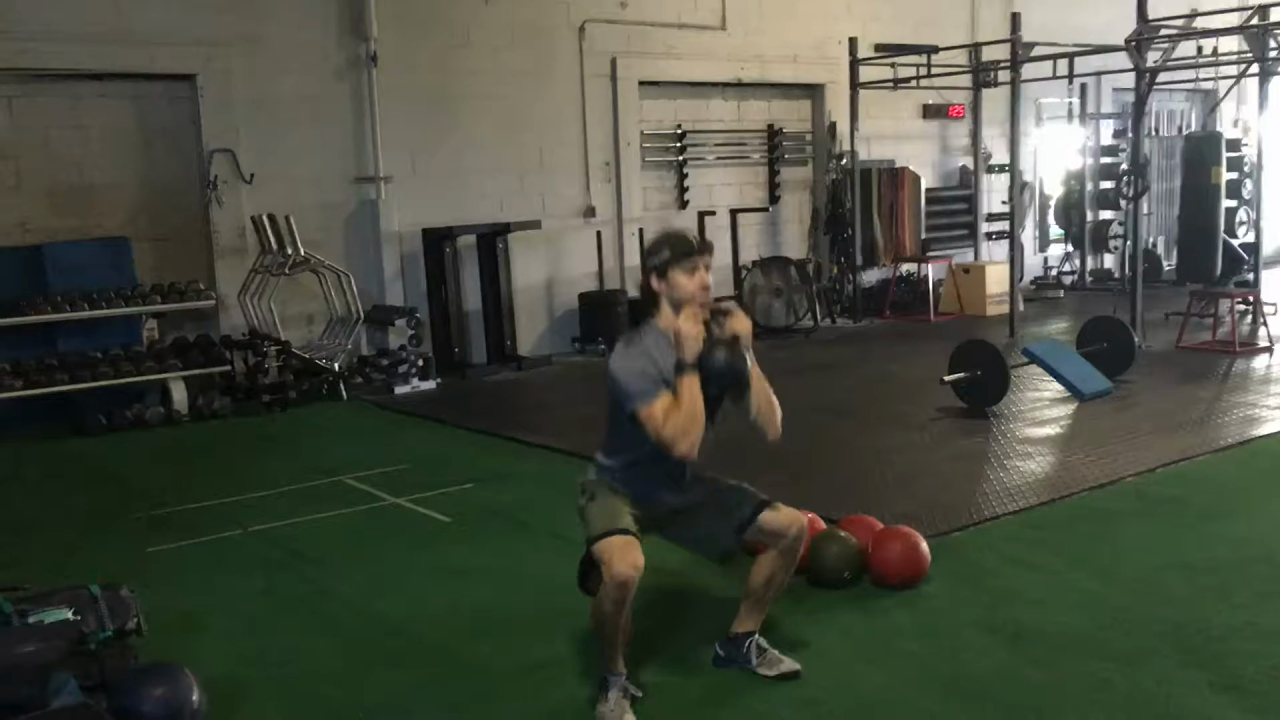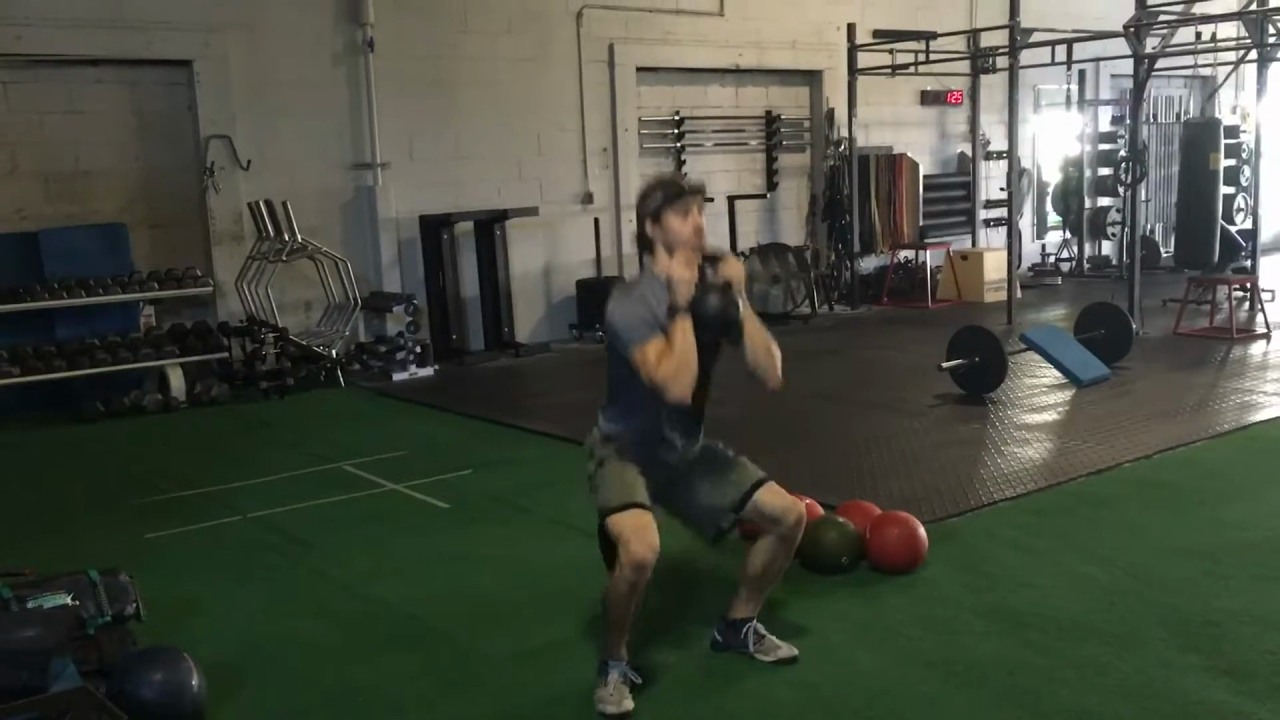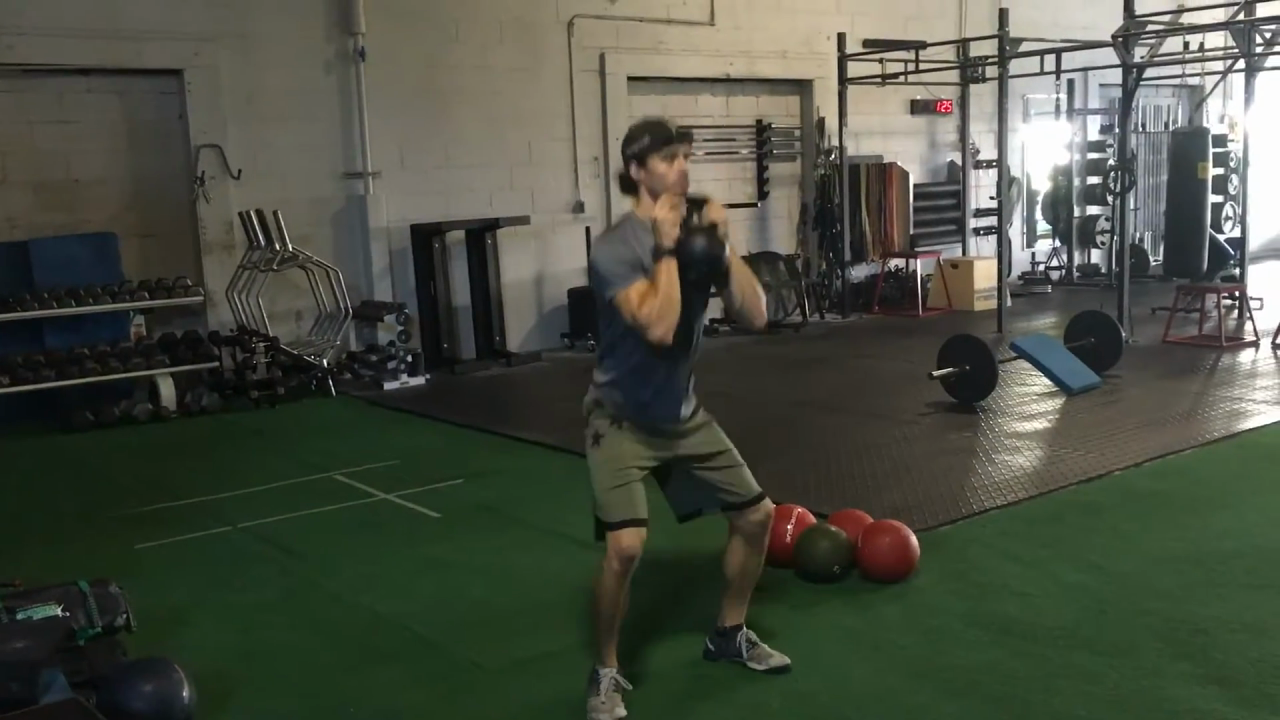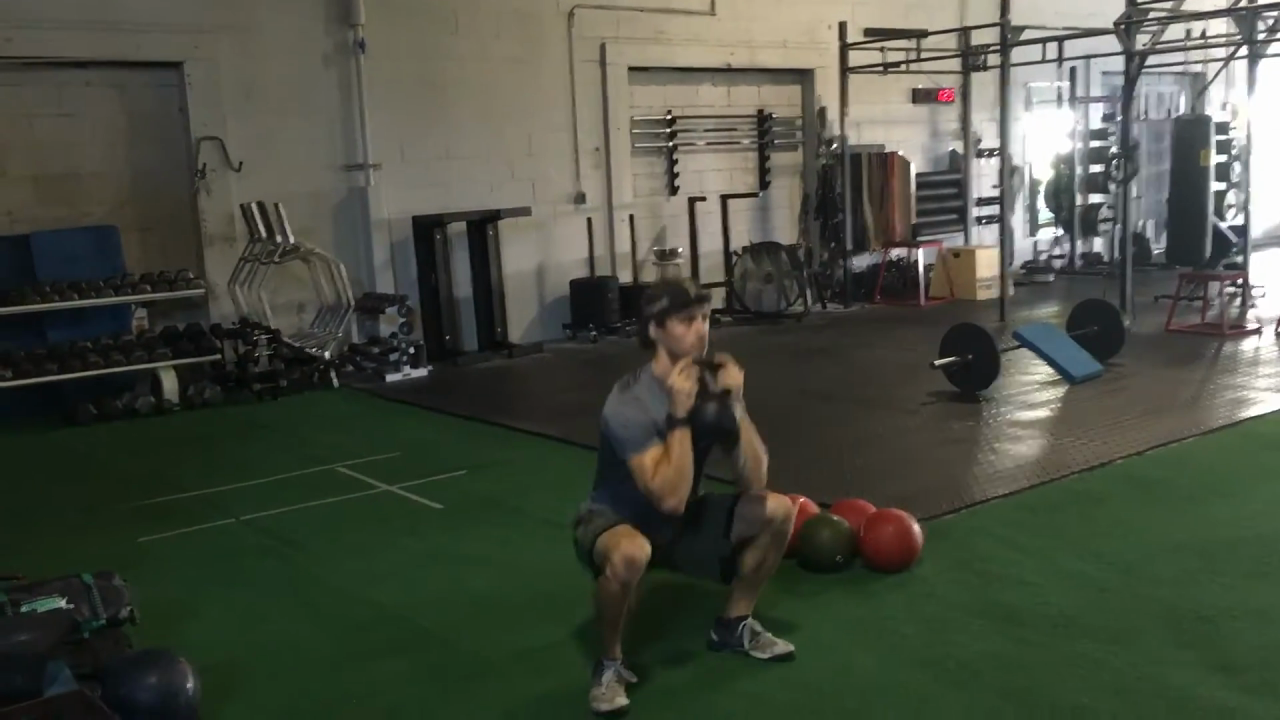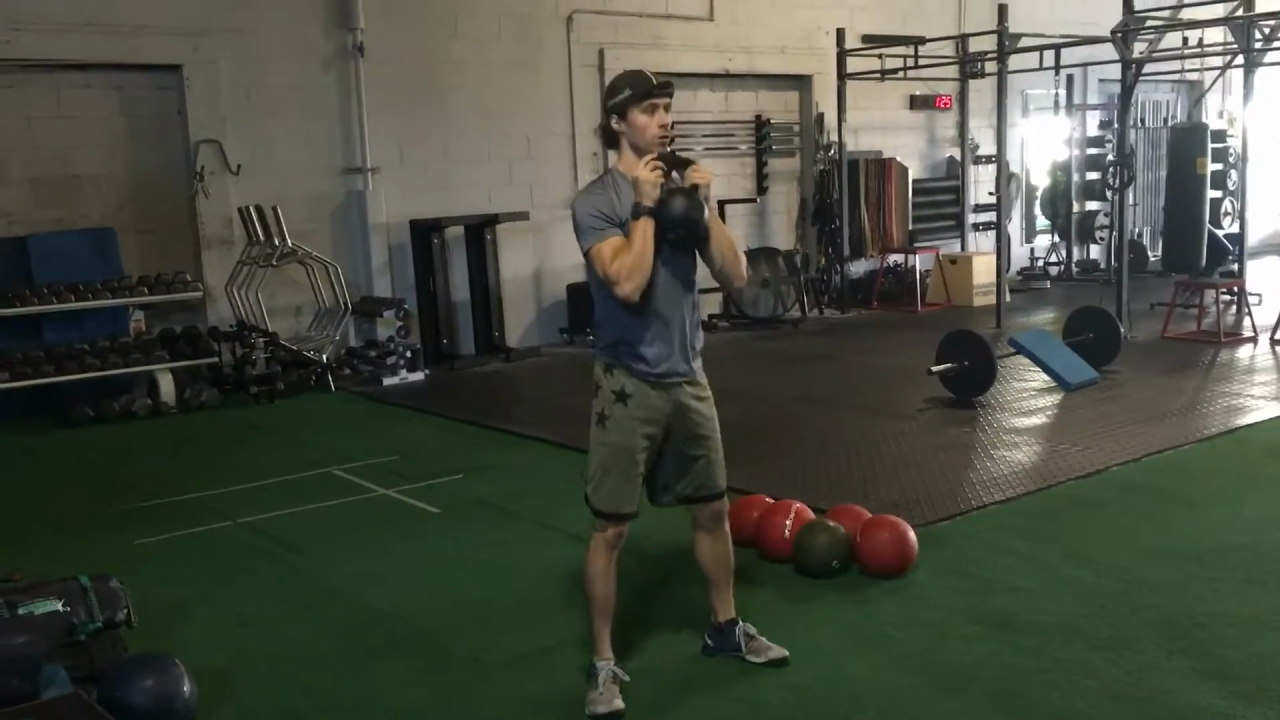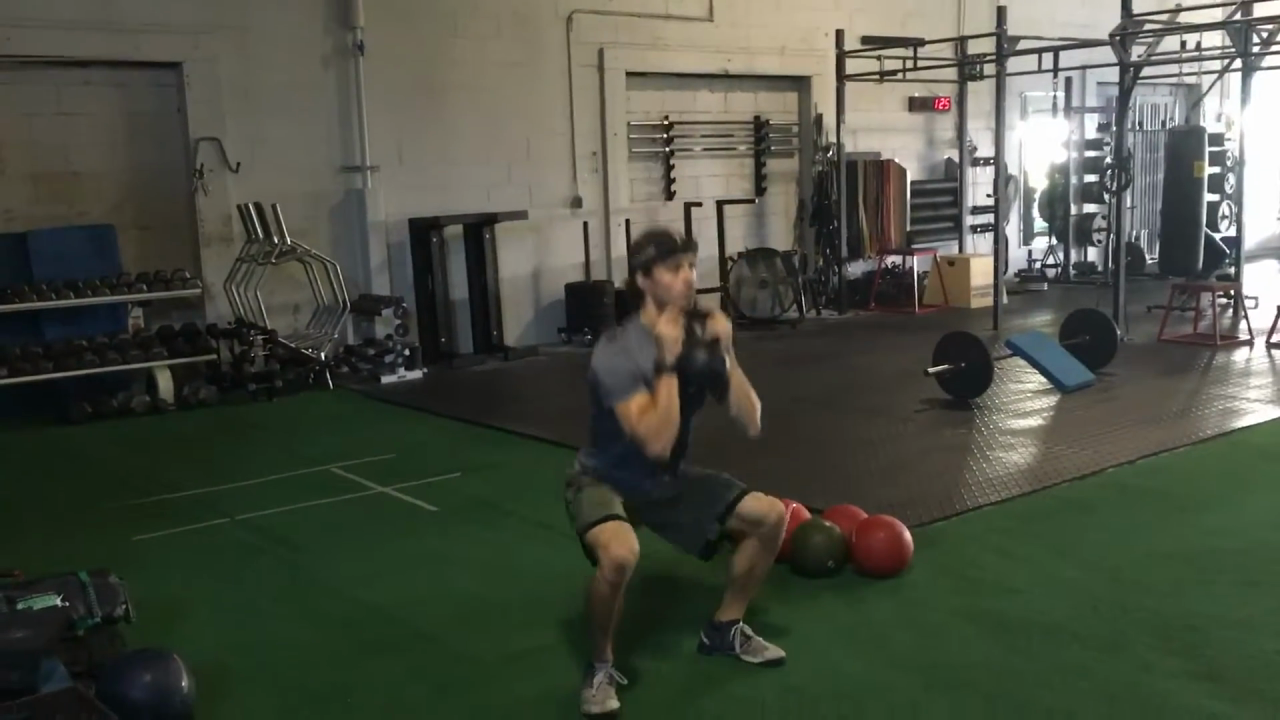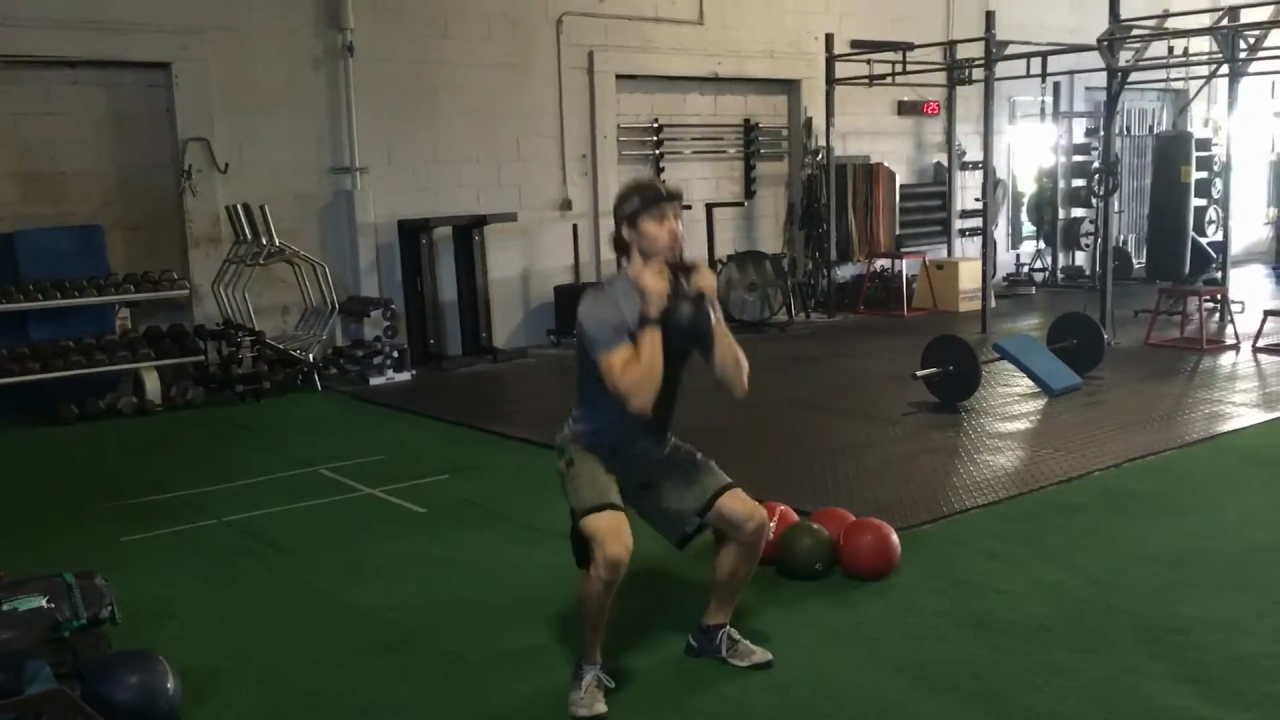
dt=0.7s
person 1, frame 1
left shoulder: (718, 338)
right shoulder: (634, 356)
left elbow: (771, 426)
right elbow: (684, 443)
left wrist: (744, 351)
right wrist: (687, 360)
left hip: (683, 488)
right hip: (618, 490)
left knee: (790, 529)
right knee: (623, 570)
left ankle: (740, 641)
right ankle: (614, 679)
person 1, frame 2
left shoulder: (714, 286)
right shoulder: (632, 302)
left elbow: (771, 374)
right elbow: (676, 389)
left wrist: (738, 299)
right wrist: (681, 305)
left hip: (690, 451)
right hip: (624, 453)
left knee: (788, 517)
right knee: (639, 552)
left ankle: (738, 624)
right ankle: (614, 665)
person 1, frame 3
right shoulder: (615, 246)
left elbow: (755, 315)
right elbow: (659, 326)
left wrist: (723, 242)
right wrist: (665, 247)
left hip: (684, 415)
right hip: (622, 418)
left knee: (756, 516)
right knee: (626, 546)
left ankle: (729, 635)
person 1, frame 4
left shoulder: (710, 383)
right shoulder: (629, 403)
left elbow: (756, 480)
right elbow: (670, 498)
left wrist: (735, 405)
right wrist: (681, 413)
left hip: (682, 522)
right hip: (614, 520)
left knee: (777, 512)
right knee: (631, 558)
left ankle: (733, 623)
right ankle: (609, 664)
person 1, frame 5
left shoulder: (681, 186)
right shoulder: (597, 200)
left elbow: (734, 275)
right elbow: (627, 283)
left wrist: (703, 206)
right wrist: (644, 206)
left hip: (688, 379)
right hip: (629, 385)
left knee: (712, 512)
right knee: (610, 530)
left ankle: (725, 629)
right ankle: (603, 665)
person 1, frame 6
left shoulder: (701, 338)
right shoulder: (616, 355)
left elbow: (752, 424)
right elbow: (657, 443)
left wrist: (726, 353)
right wrist: (667, 362)
left hip: (670, 481)
right hip: (607, 486)
left knee: (769, 517)
right knee: (619, 553)
left ankle: (725, 629)
right ankle: (601, 666)
person 1, frame 7
left shoulder: (688, 297)
right shoulder: (602, 306)
left elbow: (737, 385)
right elbow: (638, 397)
left wrist: (712, 311)
right wrist: (652, 313)
left hip: (657, 452)
right hip: (594, 454)
left knee: (750, 521)
right knee: (613, 550)
left ankle: (711, 632)
right ankle: (589, 668)
